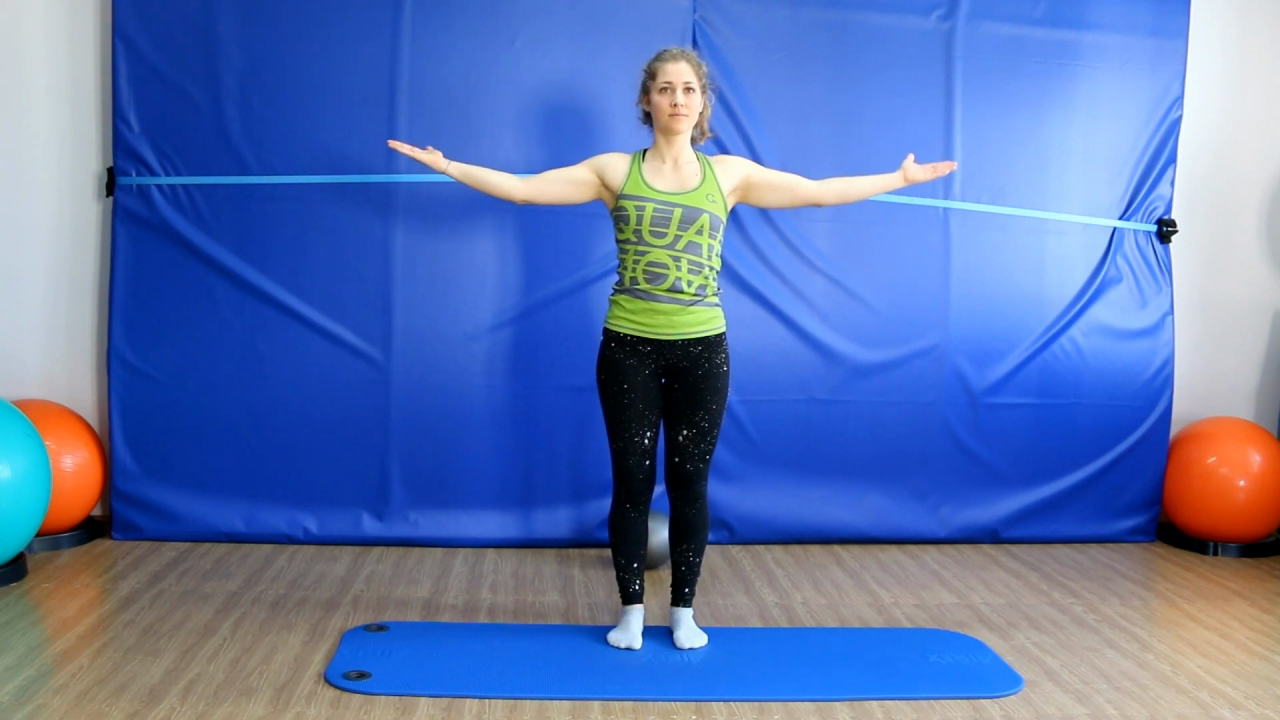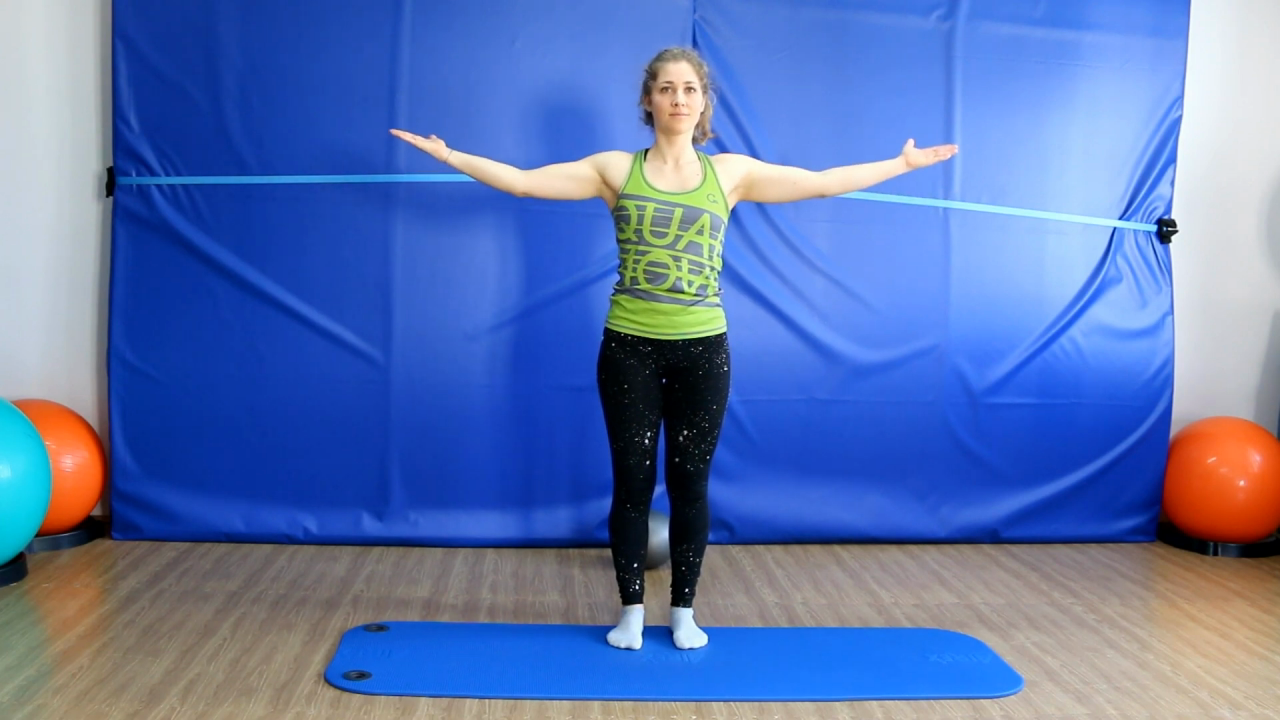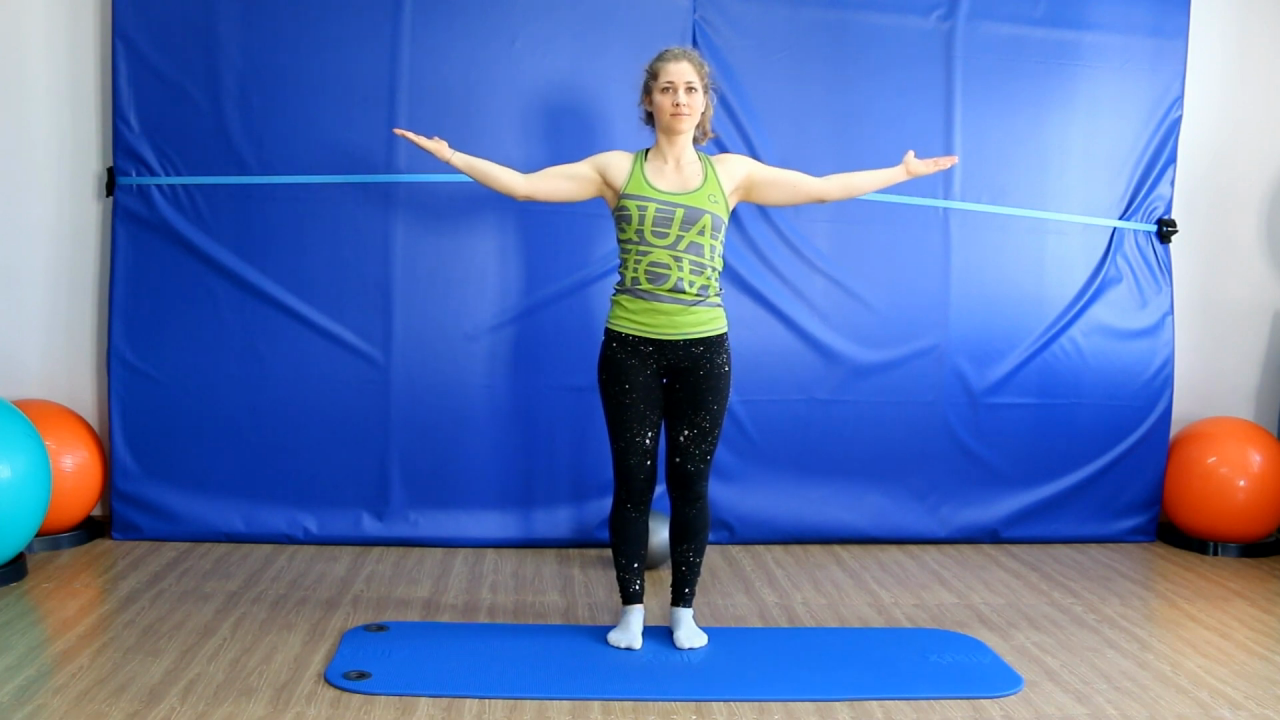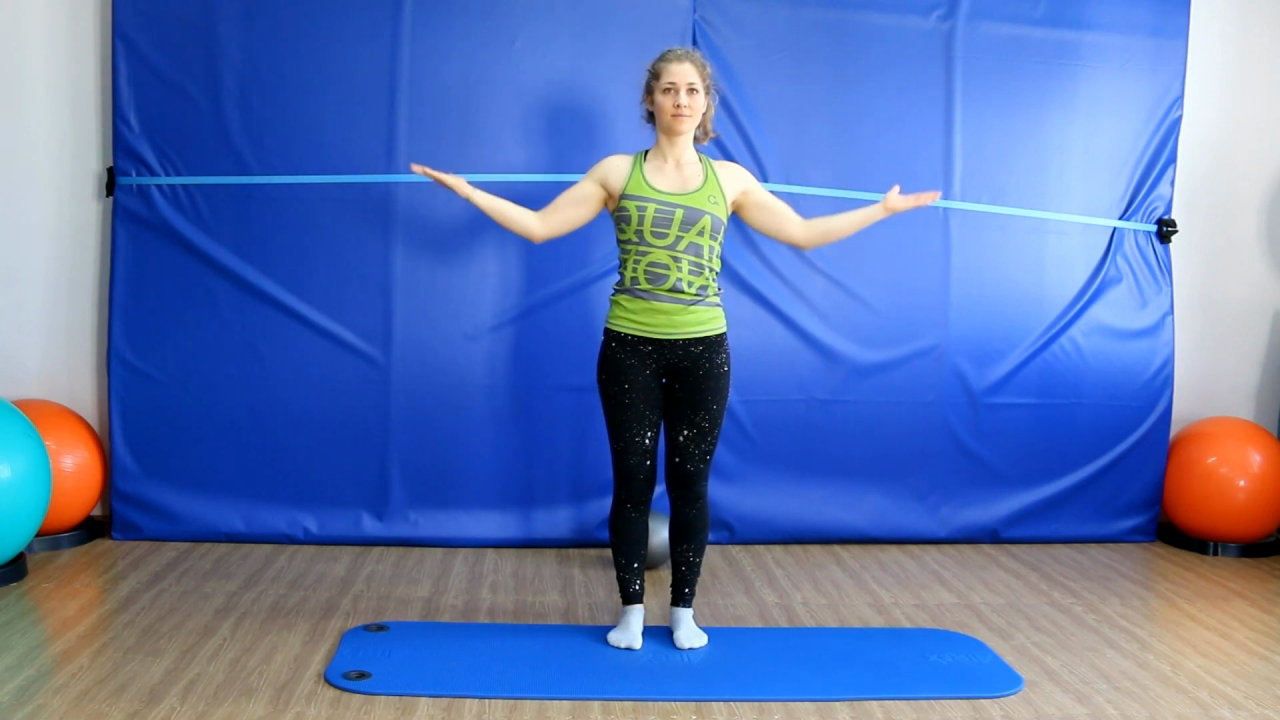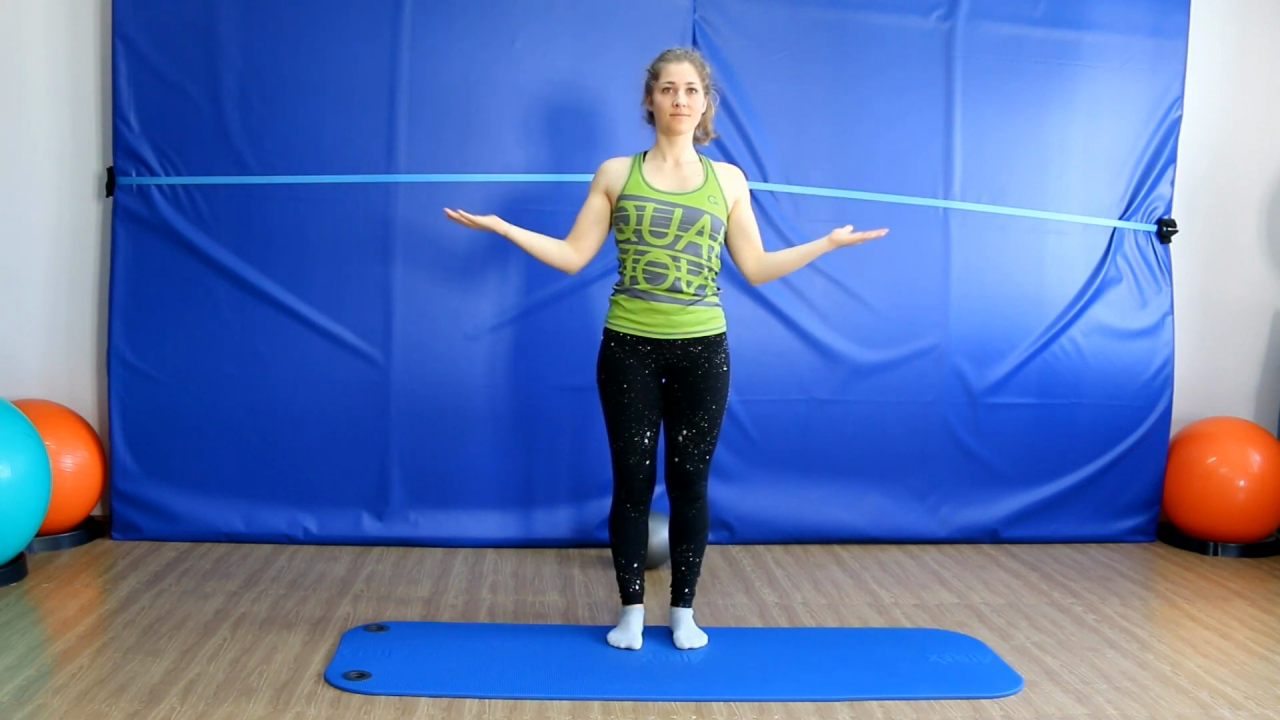
dt=0.4s
person 1, frame 1
left shoulder: (731, 173)
right shoulder: (613, 170)
left elbow: (821, 191)
right elbow: (522, 187)
left wrist: (900, 178)
right wrist: (448, 166)
left hip: (702, 348)
right hip: (629, 348)
left knee: (690, 482)
right knee: (632, 481)
left ankle: (683, 610)
right ankle: (631, 609)
person 1, frame 2
left shoulder: (732, 172)
right shoulder: (614, 168)
left elbow: (825, 182)
right elbow: (522, 181)
left wrist: (902, 164)
right wrist: (448, 155)
left hip: (703, 349)
right hip: (630, 348)
left knee: (690, 482)
right knee: (632, 481)
left ankle: (683, 610)
right ankle: (631, 609)
person 1, frame 3
left shoulder: (733, 172)
right shoulder: (615, 168)
left elbow: (824, 188)
right elbow: (524, 184)
left wrist: (902, 171)
right wrist: (451, 155)
left hip: (703, 349)
right hip: (630, 347)
left knee: (690, 482)
right knee: (632, 481)
left ankle: (683, 610)
right ankle: (631, 609)
person 1, frame 4
left shoulder: (730, 179)
right shoulder: (616, 171)
left elbow: (804, 233)
right elbow: (537, 225)
left wrist: (882, 209)
right wrist: (463, 188)
left hip: (703, 349)
right hip: (630, 348)
left knee: (690, 482)
right knee: (632, 481)
left ankle: (683, 610)
right ankle: (631, 609)
person 1, frame 5
left shoulder: (729, 180)
right shoulder: (616, 173)
left elbow: (757, 268)
right elbow: (571, 256)
left wrist: (829, 242)
right wrist: (501, 226)
left hip: (703, 349)
right hip: (629, 348)
left knee: (690, 483)
right knee: (632, 481)
left ankle: (683, 610)
right ankle: (631, 610)
